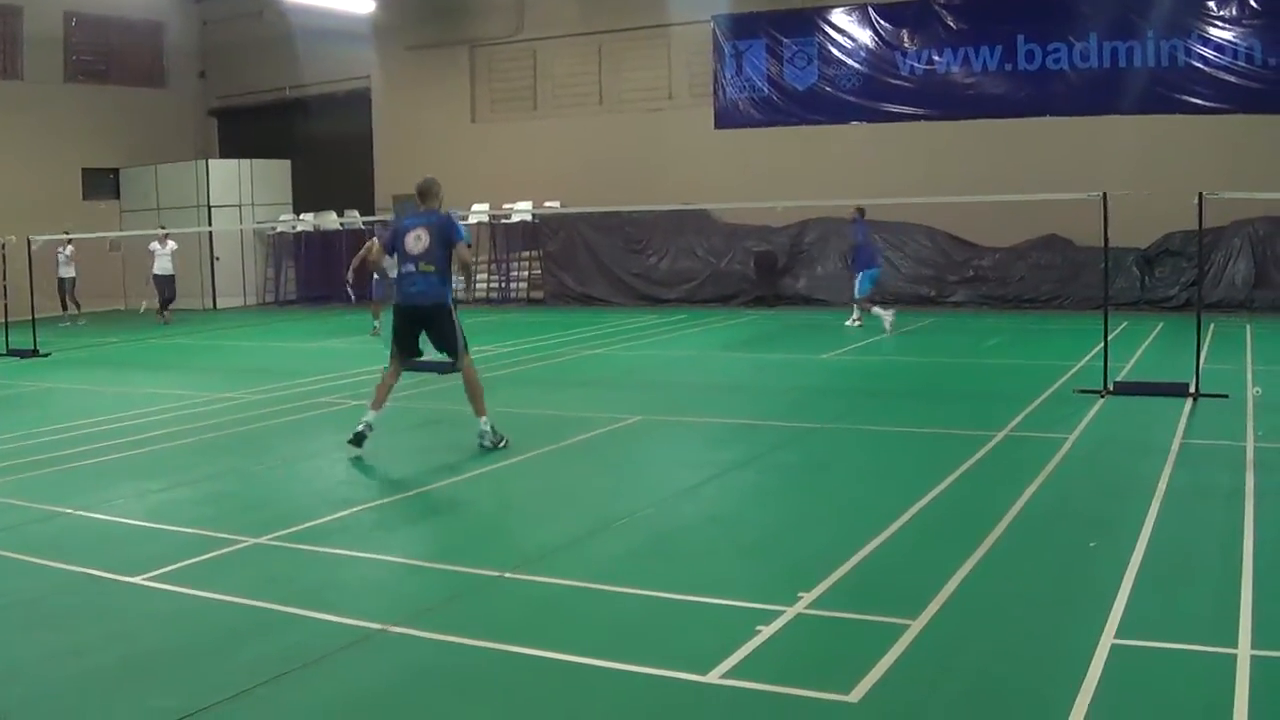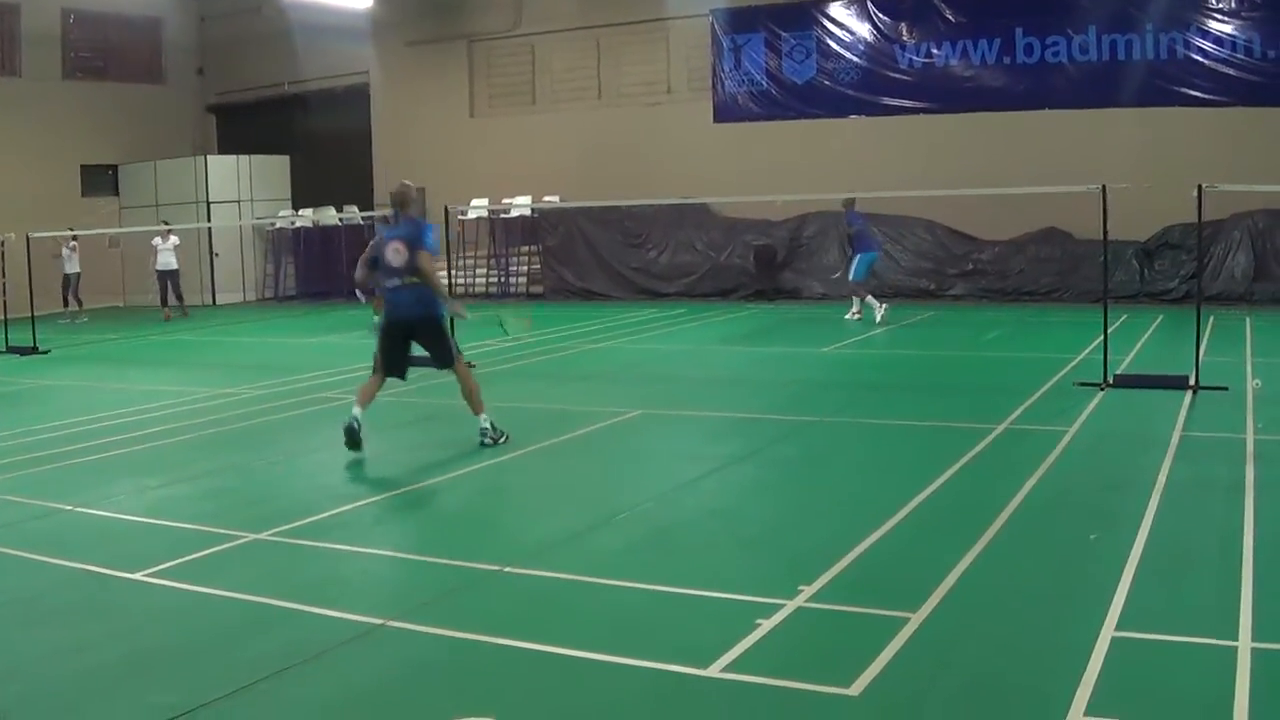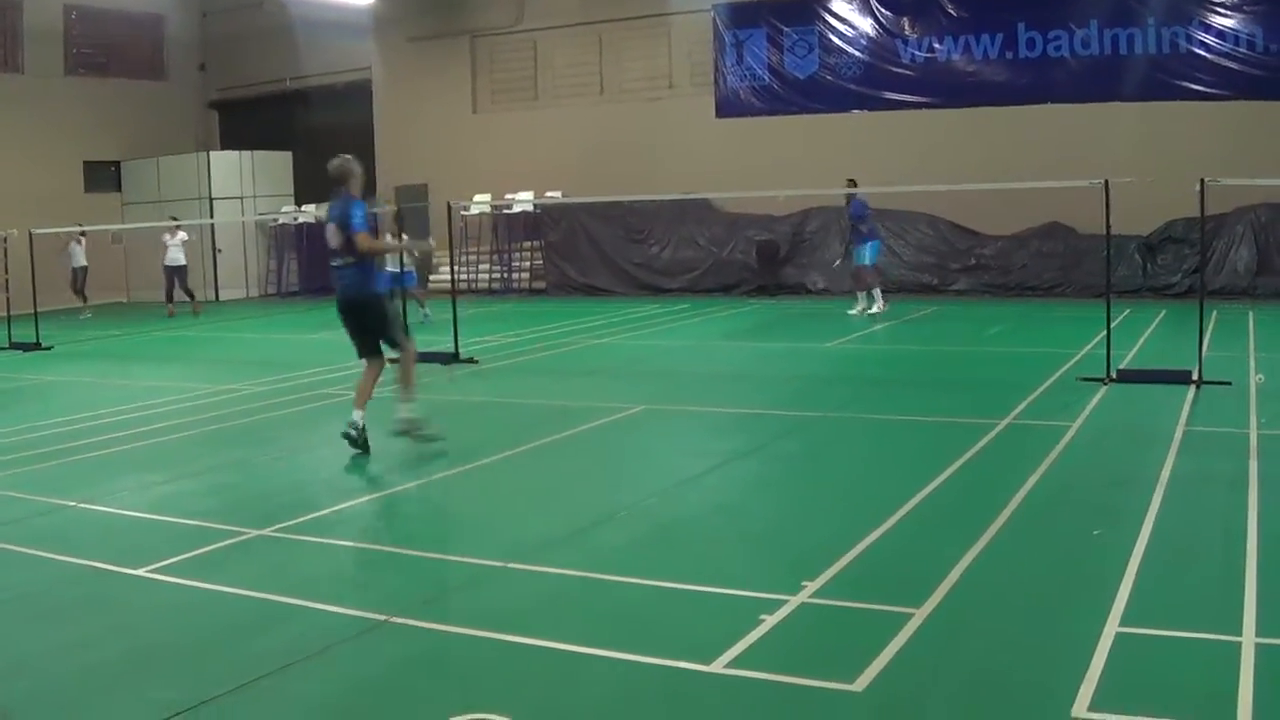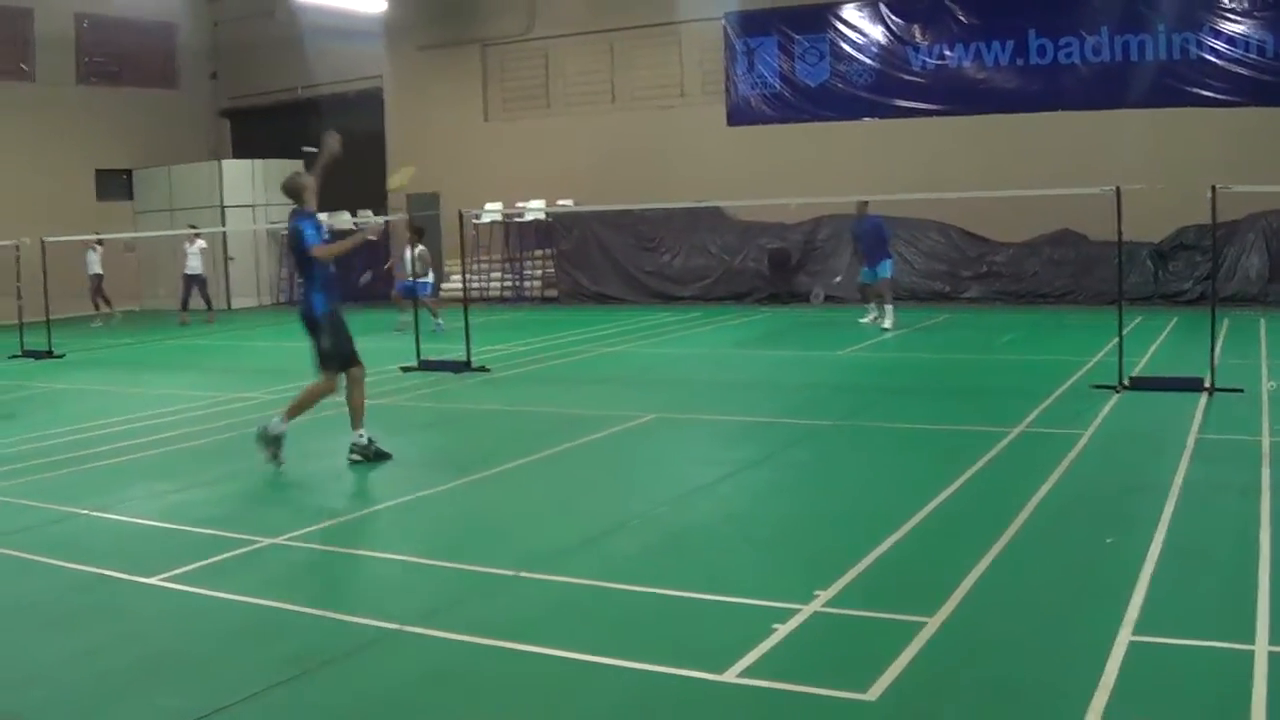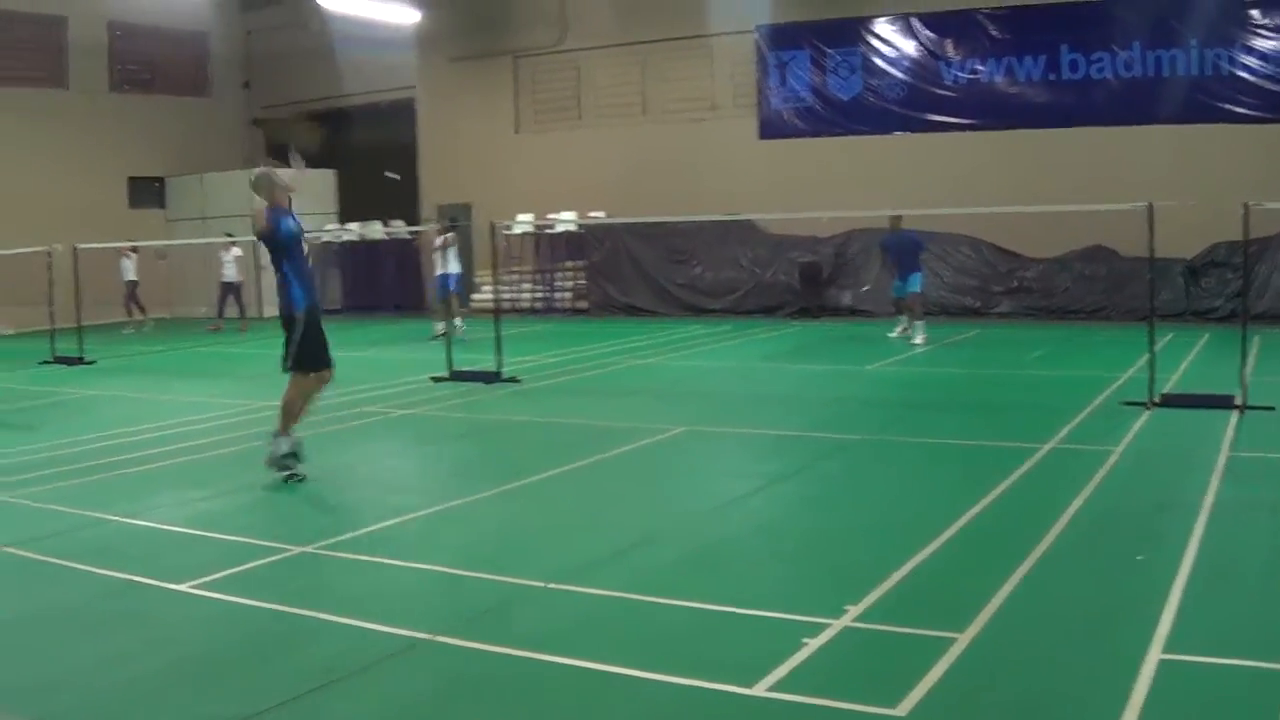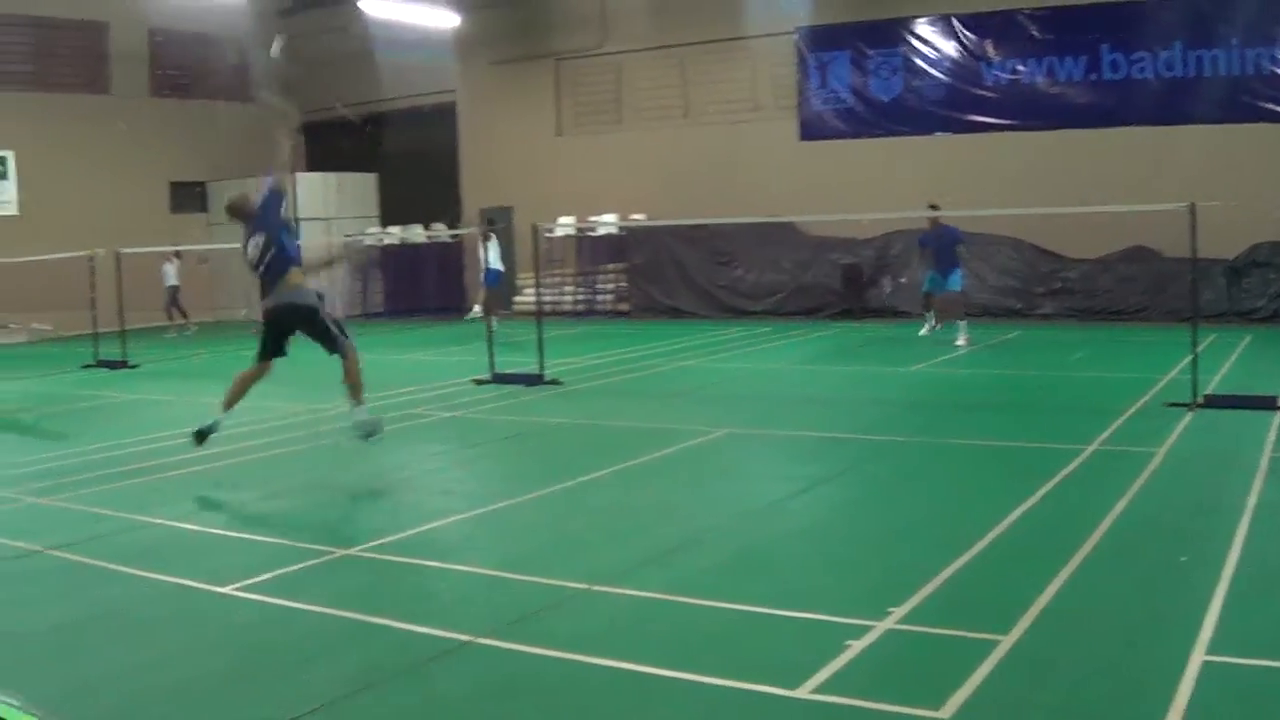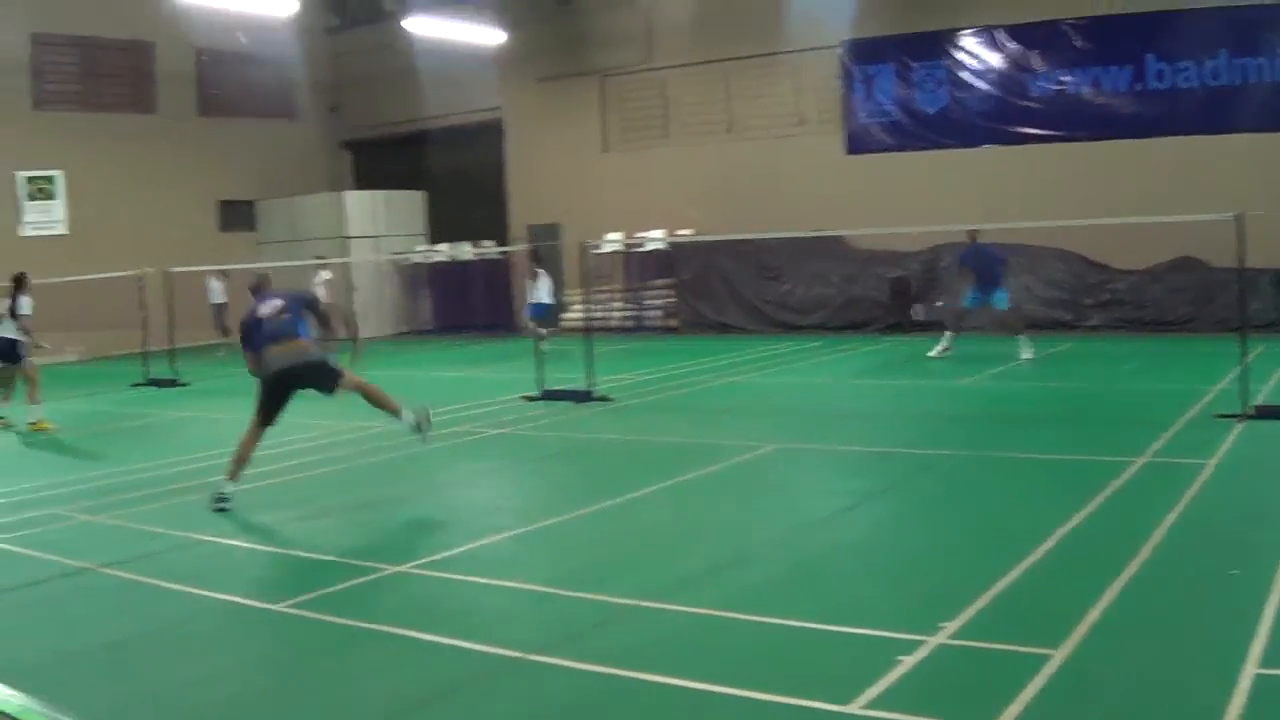
dt=0.2s
person 1, frame 1
left shoulder: (400, 225)
right shoulder: (447, 222)
left elbow: (376, 256)
right elbow: (464, 258)
right wrist: (469, 283)
left hip: (404, 303)
right hip: (436, 302)
left knee: (395, 366)
right knee: (465, 364)
left ankle: (367, 423)
right ankle: (485, 430)
person 1, frame 2
left shoulder: (383, 235)
right shoulder: (422, 229)
left elbow: (361, 277)
right elbow: (425, 265)
right wrist: (448, 300)
left hip: (393, 316)
right hip: (423, 312)
left knee: (378, 376)
right knee: (459, 367)
left ankle: (356, 417)
right ankle: (486, 427)
person 1, frame 3
left shoulder: (336, 207)
right shoulder: (353, 205)
right elbow: (363, 243)
right wrist: (396, 247)
left hip: (345, 296)
right hip: (366, 291)
left knee: (373, 362)
right knee: (406, 348)
left ankle: (356, 422)
right ankle: (406, 415)
person 1, frame 4
left shoulder: (304, 216)
right shoulder: (304, 222)
left elbow: (310, 181)
right elbow: (321, 253)
left wrist: (326, 156)
right wrist: (359, 237)
left hip: (325, 309)
right hip: (319, 311)
left knee: (356, 373)
right knee: (329, 381)
left ankle: (360, 442)
right ankle: (274, 427)
person 1, frame 5
left shoulder: (282, 217)
right shoulder: (273, 218)
right elbow: (260, 227)
left hip: (300, 303)
right hip: (298, 306)
left knee: (321, 375)
right knee: (301, 378)
left ankle: (286, 438)
right ankle: (279, 449)
person 1, frame 6
left shoulder: (250, 241)
right shoulder: (268, 221)
right elbow: (283, 176)
left wrist: (321, 262)
right wrist: (287, 145)
left hip: (274, 308)
right hip: (301, 300)
left knee: (260, 368)
right knee: (347, 352)
left ankle: (218, 420)
right ankle: (360, 414)
person 1, frame 7
left shoulder: (248, 320)
right shoulder: (294, 298)
left elbow: (254, 366)
right elbow: (326, 317)
left wrist: (271, 377)
left hip: (275, 368)
right hip: (307, 358)
left knee: (256, 429)
right knee: (355, 383)
left ankle: (225, 490)
right ankle: (409, 418)
